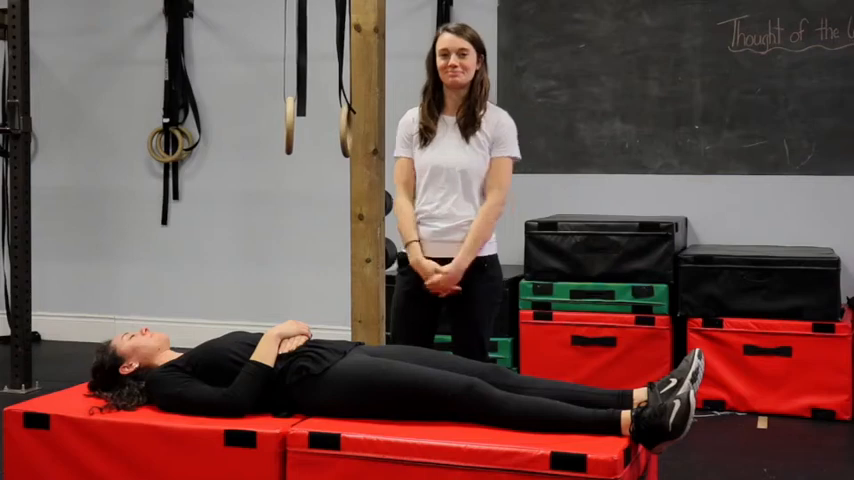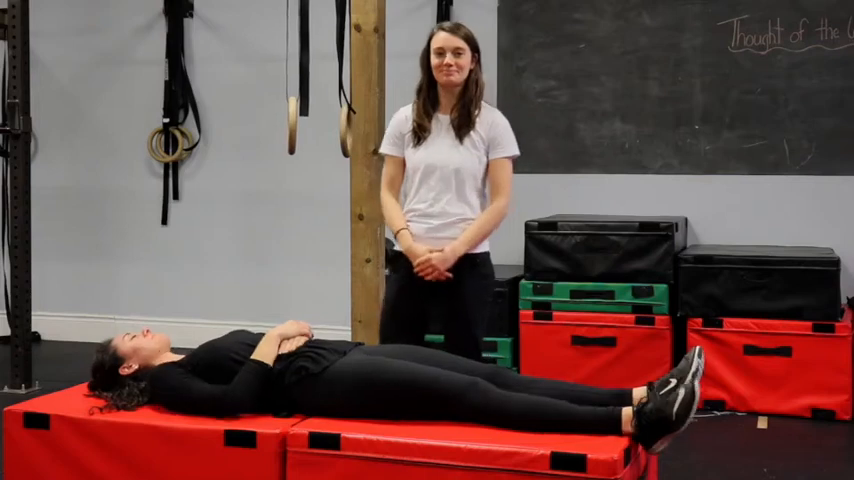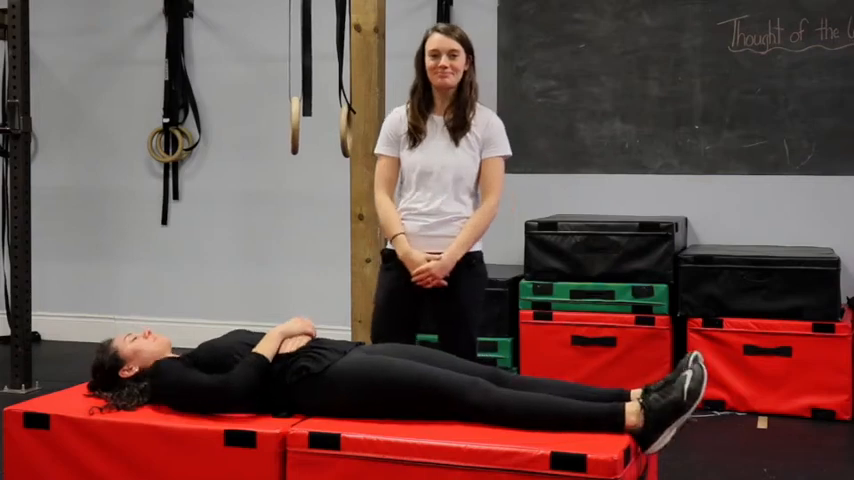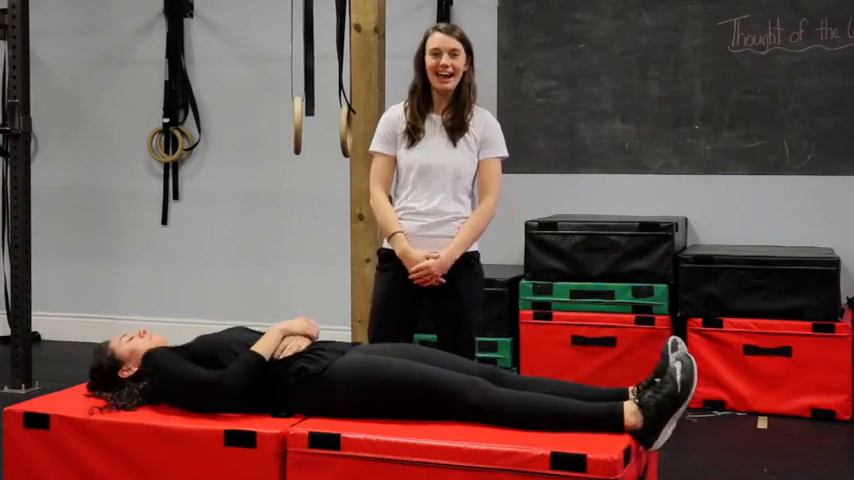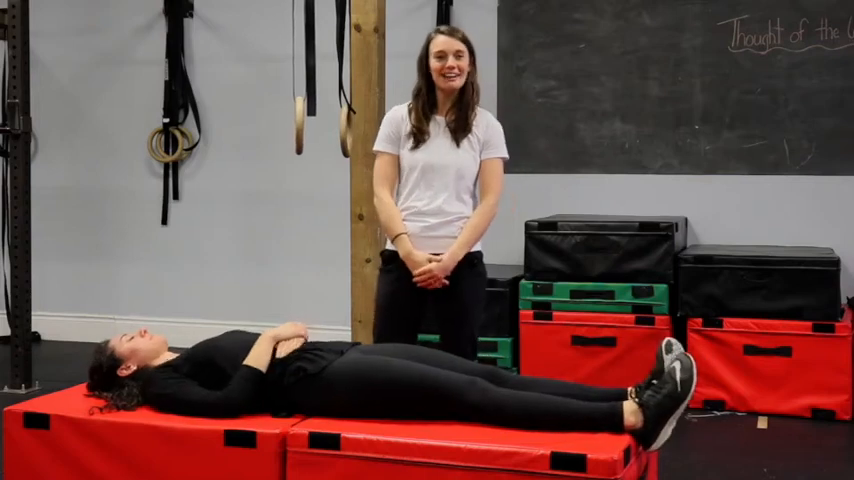
dt=0.2s
person 1, frame 1
left shoulder: (193, 359)
right shoulder: (167, 384)
right elbow: (237, 402)
left wrist: (285, 337)
right wrist: (274, 339)
left hip: (341, 355)
right hip: (319, 383)
left knee: (490, 375)
right knee: (473, 397)
left ankle: (640, 397)
right ankle: (633, 424)
person 1, frame 2
left shoulder: (191, 360)
right shoulder: (167, 383)
right elbow: (236, 399)
left wrist: (283, 336)
right wrist: (273, 337)
left hip: (340, 356)
right hip: (319, 382)
left knee: (490, 374)
right knee: (474, 396)
left ankle: (640, 395)
right ankle: (632, 421)
person 1, frame 3
left shoulder: (192, 359)
right shoulder: (168, 381)
right elbow: (234, 390)
left wrist: (287, 336)
right wrist: (276, 334)
left hip: (340, 356)
right hip: (317, 382)
left knee: (491, 376)
right knee: (473, 397)
left ankle: (638, 397)
right ankle: (634, 419)
person 1, frame 4
left shoulder: (186, 354)
right shoulder: (164, 372)
right elbow: (230, 387)
left wrist: (287, 338)
right wrist: (277, 332)
left hip: (341, 356)
right hip: (316, 383)
left knee: (490, 376)
right knee: (472, 398)
left ankle: (634, 395)
right ankle: (633, 419)
person 1, frame 5
left shoulder: (189, 360)
right shoulder: (162, 384)
right elbow: (232, 402)
left wrist: (282, 340)
right wrist: (269, 339)
left hip: (339, 355)
right hip: (318, 383)
left knee: (488, 375)
right knee: (472, 396)
left ankle: (634, 394)
right ankle: (632, 418)
person 2, frame 1
left shoulder: (497, 122)
right shoulder: (412, 122)
left elbow: (495, 201)
right elbow: (403, 196)
left wrist: (458, 265)
right wrist: (417, 257)
left hip: (476, 265)
right hip: (418, 264)
left knee: (471, 365)
person 2, frame 2
left shoulder: (492, 123)
right shoulder: (405, 120)
left elbow: (499, 202)
right elbow: (389, 193)
left wrist: (452, 252)
right wrist: (408, 244)
left hip: (468, 262)
right hip: (409, 260)
person 2, frame 3
left shoulder: (486, 123)
right shoulder: (399, 120)
left elbow: (490, 202)
right elbow: (383, 194)
left wrist: (448, 258)
right wrist: (406, 251)
left hip: (462, 262)
right hip: (402, 260)
left knee: (459, 363)
person 2, frame 4
left shoulder: (483, 124)
right shoulder: (396, 118)
left elbow: (488, 201)
right elbow: (378, 193)
left wrist: (448, 257)
right wrist: (405, 250)
left hip: (459, 261)
right hip: (398, 258)
person 2, frame 5
left shoulder: (485, 125)
right shoulder: (399, 119)
left elbow: (490, 201)
right elbow: (382, 193)
left wrist: (450, 258)
right wrist: (409, 252)
left hip: (463, 262)
right hip: (402, 258)
